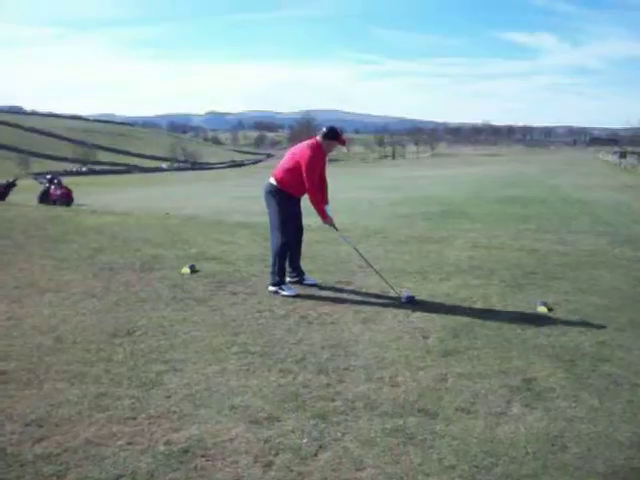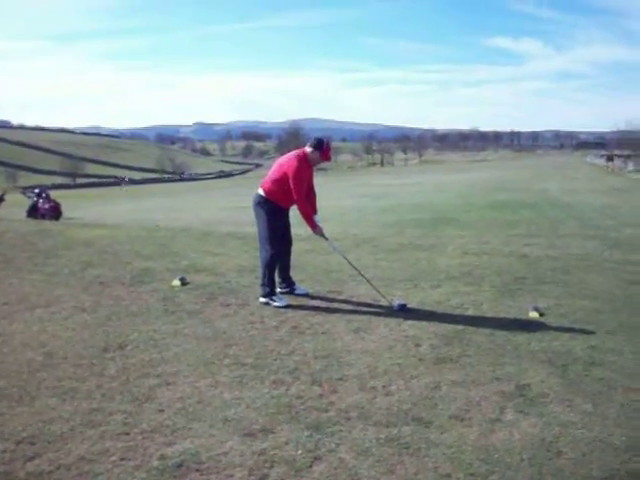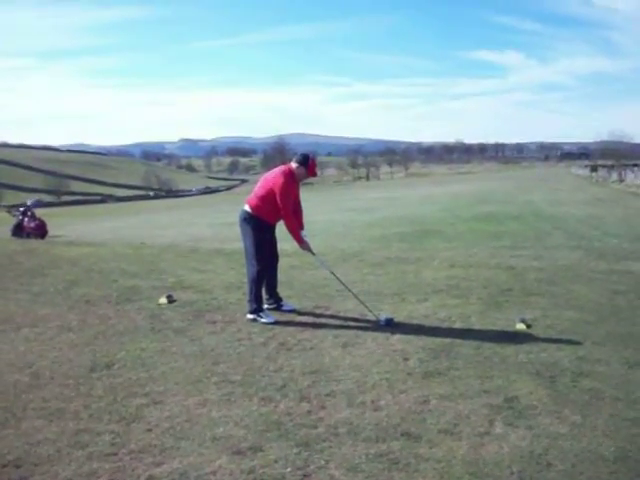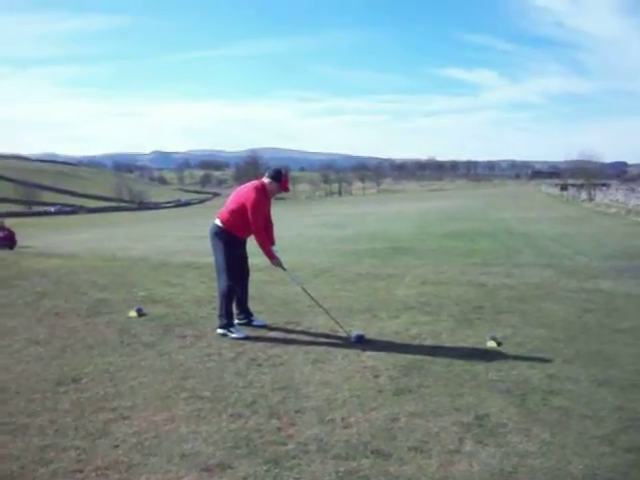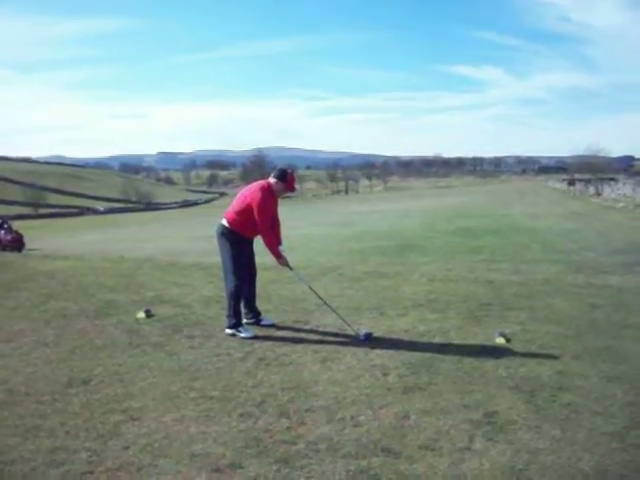
dt=1s
person 1, frame 1
left shoulder: (319, 152)
right shoulder: (309, 154)
left elbow: (321, 181)
right elbow: (312, 189)
left wrist: (326, 208)
right wrist: (324, 215)
left hip: (291, 194)
right hip: (278, 193)
left knee: (296, 233)
right knee: (283, 236)
left ankle: (295, 274)
right ankle: (276, 282)
person 1, frame 2
left shoulder: (306, 163)
right shoulder: (296, 164)
left elbow: (310, 192)
right elbow: (300, 199)
left wrist: (315, 218)
right wrist: (313, 226)
left hip: (279, 205)
right hip: (266, 204)
left knee: (285, 245)
right knee: (271, 248)
left ankle: (285, 284)
right ankle: (267, 293)
person 1, frame 3
left shoulder: (292, 178)
right shoulder: (283, 181)
left elbow: (296, 207)
right elbow: (287, 215)
left wrist: (302, 233)
right wrist: (300, 241)
left hip: (265, 221)
right hip: (253, 220)
left knee: (271, 261)
right knee: (258, 265)
left ankle: (272, 300)
right ankle: (254, 309)
person 1, frame 4
left shoulder: (263, 193)
right shoulder: (255, 195)
left elbow: (267, 222)
right elbow: (258, 230)
left wrist: (272, 247)
right wrist: (271, 256)
left hip: (236, 235)
right hip: (224, 234)
left knee: (242, 276)
right knee: (229, 279)
left ankle: (243, 315)
right ankle: (225, 324)
person 1, frame 5
left shoulder: (270, 193)
right shoulder: (260, 195)
left elbow: (274, 222)
right elbow: (265, 230)
left wrist: (279, 247)
right wrist: (278, 256)
left hip: (243, 235)
right hip: (230, 235)
left knee: (249, 276)
right knee: (236, 279)
left ankle: (251, 315)
right ankle: (233, 324)
